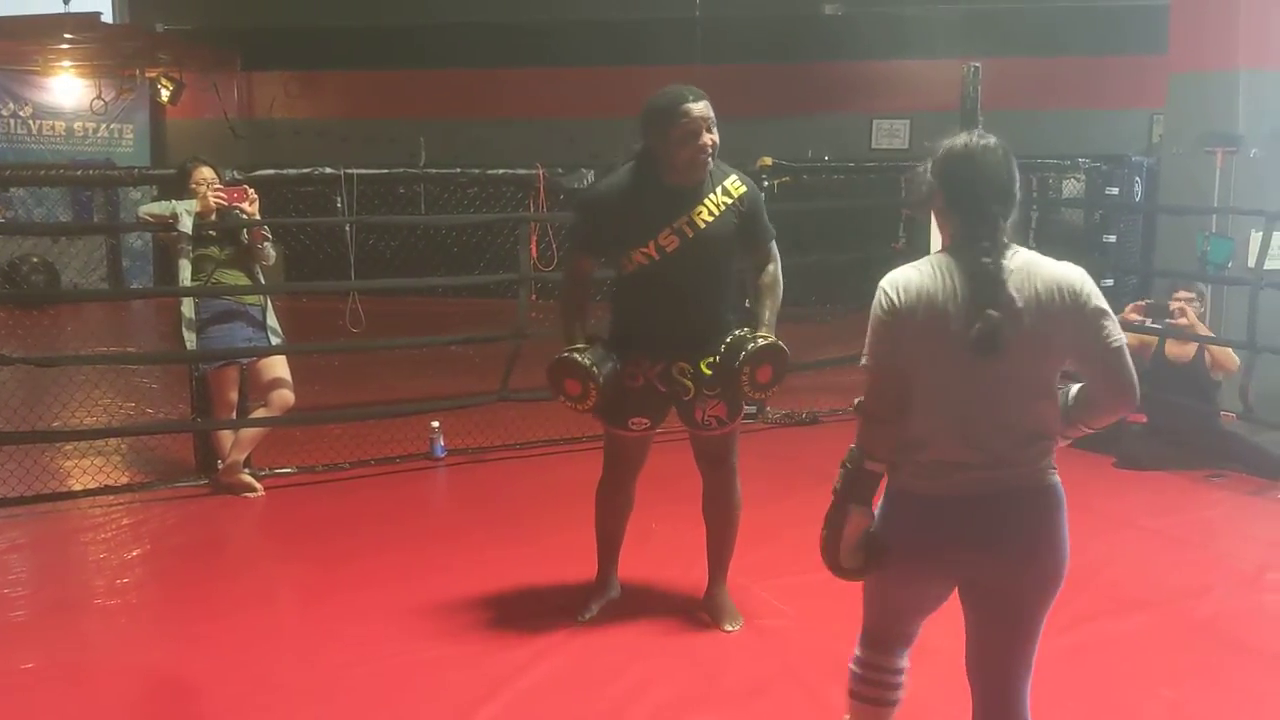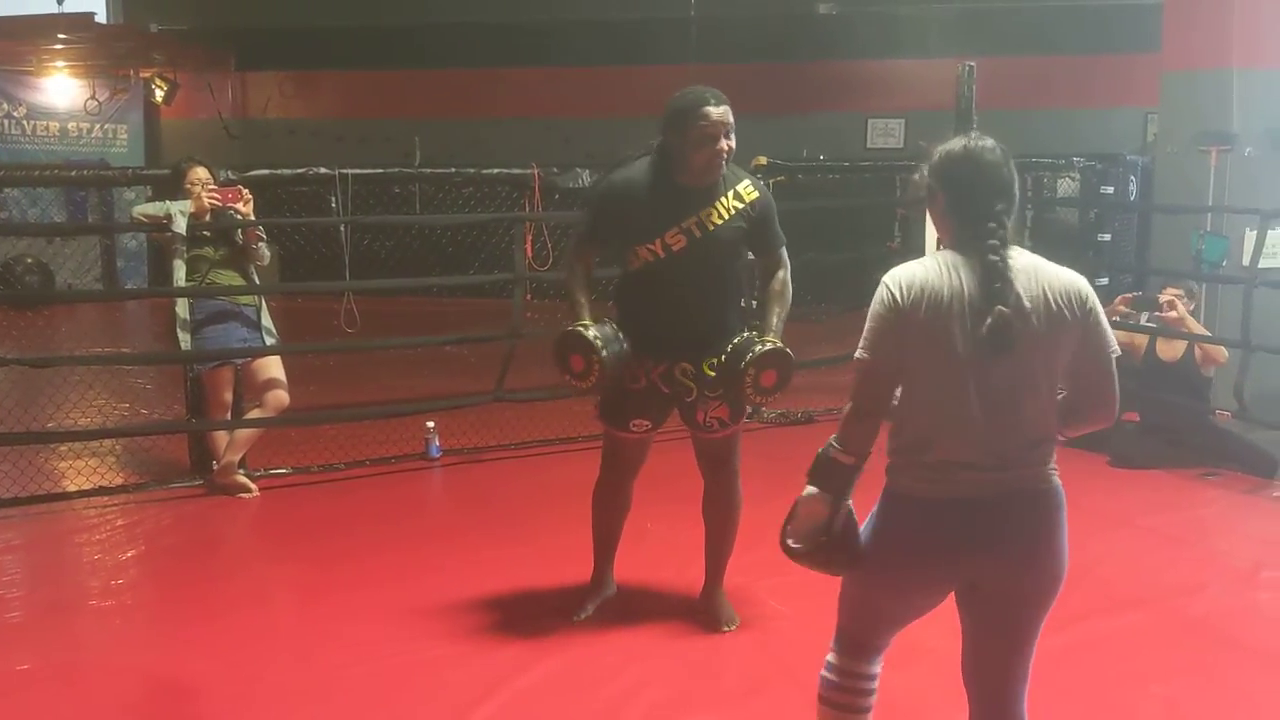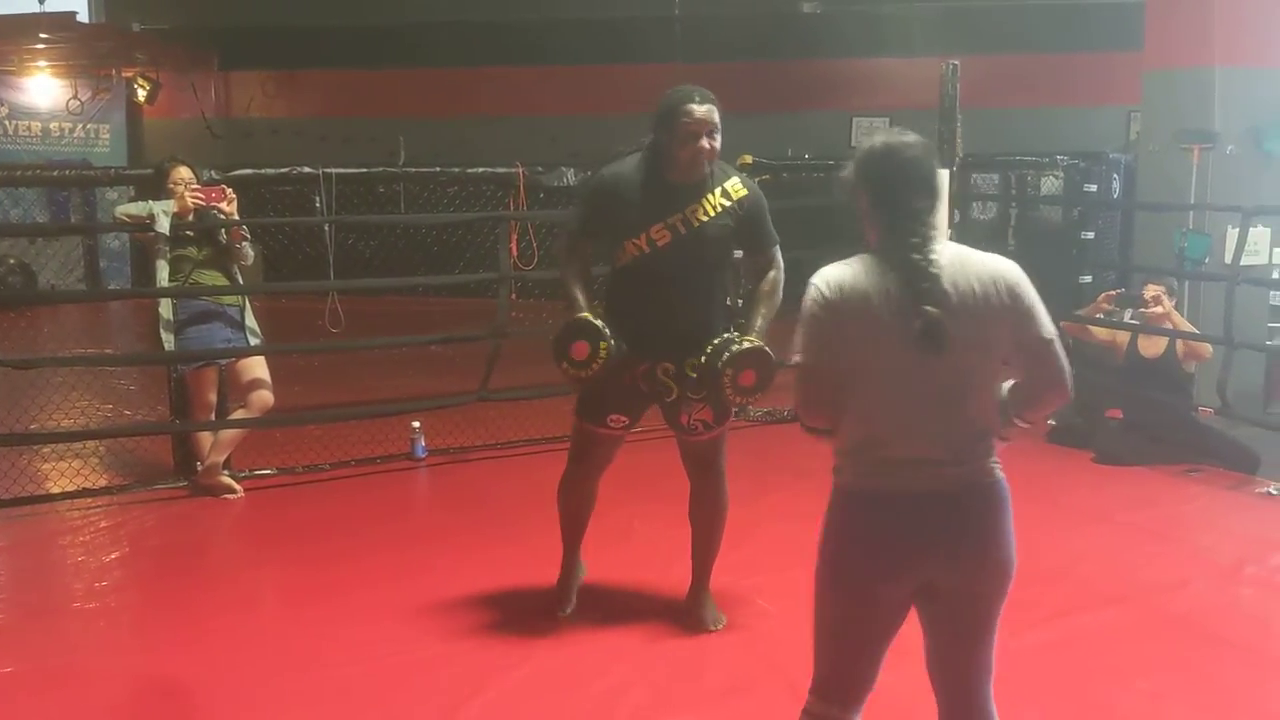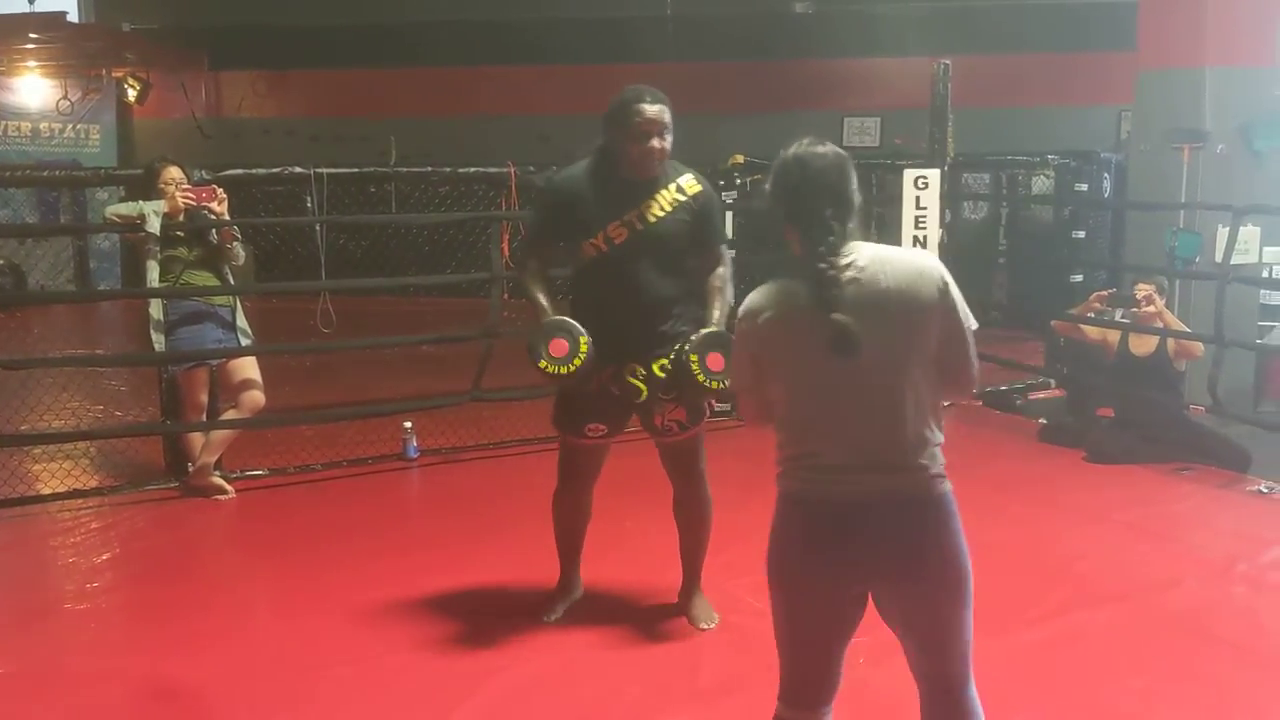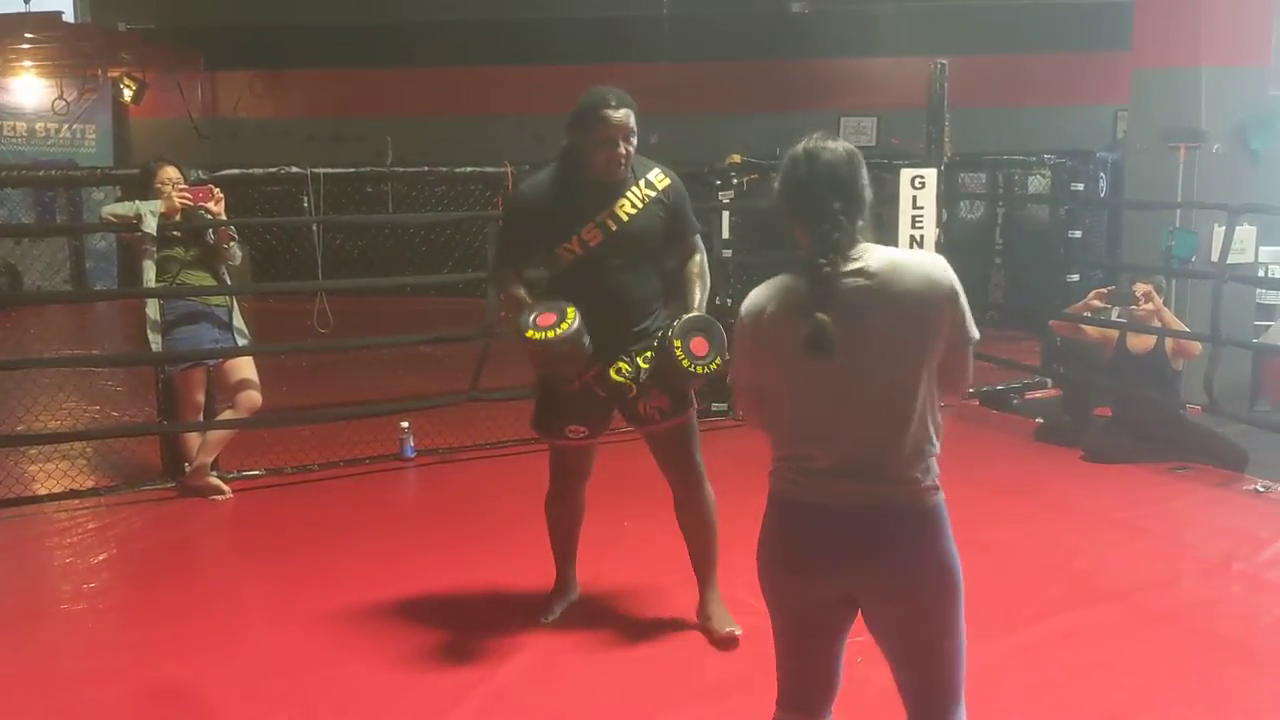
dt=0.3s
person 1, frame 1
left shoulder: (903, 289)
right shoulder: (1066, 285)
left elbow: (883, 413)
right elbow: (1120, 392)
left wrist: (855, 498)
right wrist: (1056, 419)
left hip: (924, 512)
right hip: (1026, 515)
left knee: (882, 641)
person 1, frame 2
left shoulder: (906, 285)
right shoulder: (1069, 290)
left elbow: (867, 407)
right elbow: (1099, 405)
left wrist: (828, 482)
left hip: (920, 514)
right hip: (1025, 520)
left knee: (856, 643)
person 1, frame 3
left shoulder: (835, 288)
right shoulder: (999, 277)
left elbow: (815, 410)
right elbow: (1052, 387)
left hip: (871, 517)
right hip: (972, 514)
person 1, frame 4
left shoulder: (760, 311)
right shoulder: (924, 273)
left elbow: (757, 413)
right elbow: (960, 380)
left hip: (813, 525)
right hip: (916, 516)
person 1, frame 5
left shoulder: (762, 307)
right shoulder: (932, 277)
left elbow: (757, 412)
right elbow: (954, 385)
left hip: (800, 527)
right hip: (907, 525)
person 2, frame 1
left shoulder: (738, 190)
right shoulder: (612, 196)
left elbow: (767, 262)
right elbow: (580, 273)
left wrist: (765, 331)
right wrist: (576, 342)
left hip: (713, 355)
right hip: (637, 355)
left knee: (720, 469)
right knee: (619, 469)
left ankle: (717, 588)
right ankle: (606, 579)
person 2, frame 2
left shoulder: (750, 195)
right shoulder: (624, 189)
left elbow: (776, 268)
right elbow: (583, 256)
left wrist: (770, 335)
right wrist: (583, 318)
left hip: (716, 356)
right hip: (639, 354)
left knee: (722, 470)
right knee: (617, 470)
left ankle: (713, 588)
right ankle: (602, 577)
person 2, frame 3
left shoulder: (740, 193)
right shoulder: (615, 184)
left elbow: (769, 268)
right elbow: (577, 250)
left wrist: (753, 335)
right wrist: (581, 310)
left hip: (699, 356)
right hip: (623, 350)
left knee: (708, 473)
right knee: (583, 464)
left ankle: (700, 590)
right ankle: (570, 567)
person 2, frame 4
left shoulder: (694, 190)
right shoulder: (568, 189)
left elbow: (717, 265)
right elbow: (535, 258)
left wrist: (713, 328)
right wrist: (547, 314)
left hip: (672, 355)
right hip: (596, 358)
left knee: (690, 475)
right knee: (576, 476)
left ankle: (691, 586)
right ankle: (570, 581)
person 2, frame 5
left shoulder: (662, 184)
right shoulder: (536, 197)
left elbow: (692, 255)
right elbow: (506, 267)
left wrist: (694, 316)
right wrist: (531, 308)
left hip: (653, 351)
left knee: (687, 470)
right knee: (567, 476)
left ankle: (709, 594)
right ankle: (566, 582)
person 3, frame 1
left shoulder: (234, 222)
right shoulder: (184, 227)
left elbow: (267, 258)
right elbow: (144, 212)
left wrist: (254, 219)
right wrist: (196, 208)
left hip: (257, 315)
right hip: (217, 316)
left knee: (282, 397)
right knee: (226, 403)
left ankle: (231, 465)
right ankle: (232, 469)
person 3, frame 2
right shoulder: (178, 227)
left elbow: (261, 258)
right elbow: (138, 213)
left wrist: (249, 219)
right wrist: (190, 208)
left hip: (251, 316)
right hip: (212, 317)
left knee: (277, 398)
right knee: (220, 404)
left ankle: (227, 467)
right ankle: (226, 470)
person 3, frame 3
left shoulder: (212, 222)
right shoulder: (162, 227)
left elbow: (245, 258)
right elbow: (120, 213)
left wrist: (232, 218)
right wrist: (173, 208)
left hip: (235, 316)
right hip: (195, 317)
left knee: (261, 398)
right knee: (204, 405)
left ankle: (211, 468)
right ankle: (211, 471)
person 3, frame 4
right shoulder: (152, 227)
left elbow: (236, 258)
right elbow: (111, 213)
left wrist: (223, 218)
right wrist: (163, 208)
left hip: (226, 316)
right hip: (186, 317)
left knee: (253, 399)
right knee: (196, 406)
left ankle: (202, 469)
right ankle: (202, 473)
person 3, frame 5
left shoulder: (199, 222)
right shoulder: (149, 227)
left elbow: (233, 258)
right elbow: (107, 213)
left wrist: (220, 218)
right wrist: (160, 208)
left hip: (223, 316)
right hip: (183, 317)
left knee: (250, 399)
right knee: (192, 405)
left ankle: (199, 469)
right ankle: (199, 472)
person 4, frame 1
left shoulder: (1210, 347)
right shoulder: (1151, 340)
left elbow: (1232, 367)
left wrist: (1194, 324)
right wrist: (1123, 320)
left hip: (1206, 435)
right hip: (1159, 435)
right knee: (1127, 449)
person 4, frame 2
left shoulder: (1199, 344)
right shoulder: (1142, 339)
left elbow: (1220, 358)
left wrist: (1184, 317)
right wrist: (1113, 311)
left hip: (1199, 432)
right hip: (1153, 432)
left knee: (1265, 464)
right knee: (1121, 446)
right ankle: (1206, 461)
person 4, frame 3
left shoulder: (1181, 340)
right shoulder: (1123, 335)
left elbow: (1205, 353)
right elbow: (1069, 327)
left wrist: (1170, 313)
right wrist: (1096, 308)
left hip: (1182, 428)
right hip: (1135, 428)
left knee: (1247, 460)
right knee: (1104, 444)
right ankle: (1190, 458)
person 4, frame 4
left shoulder: (1172, 339)
right shoulder: (1114, 334)
left elbow: (1197, 351)
right elbow: (1059, 325)
left wrist: (1162, 312)
right wrist: (1087, 307)
left hip: (1173, 426)
right hip: (1127, 427)
left knee: (1238, 458)
right knee: (1096, 442)
right ankle: (1180, 456)
person 4, frame 5
left shoulder: (1169, 338)
right shoulder: (1112, 333)
left elbow: (1194, 350)
right elbow: (1057, 325)
left wrist: (1160, 310)
right wrist: (1086, 305)
left hip: (1170, 425)
right hip: (1125, 426)
left knee: (1235, 457)
right knee: (1093, 442)
right ankle: (1176, 456)
